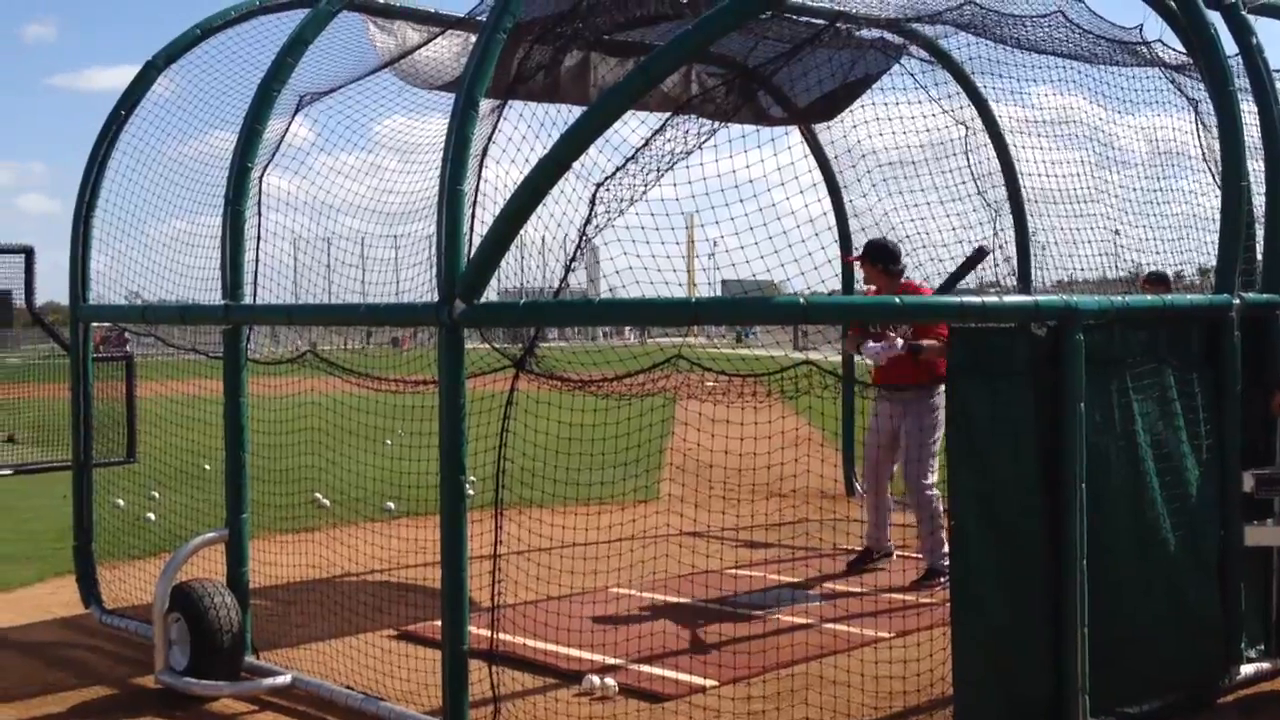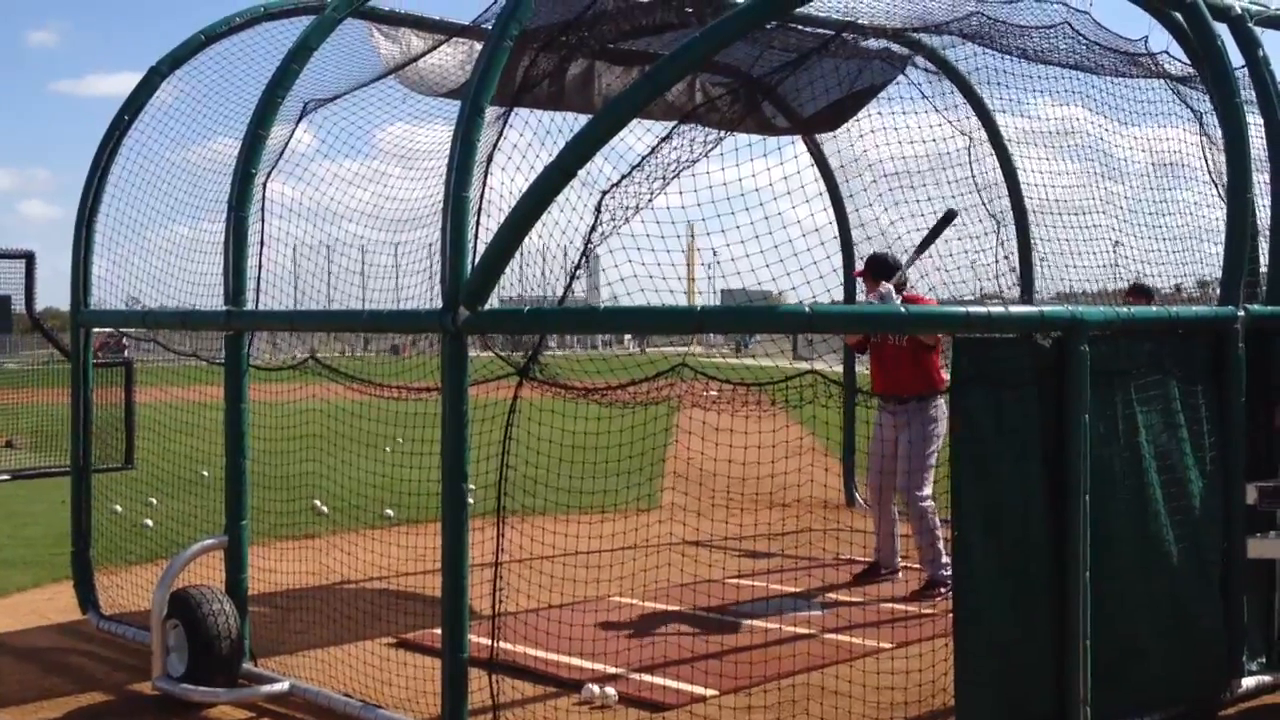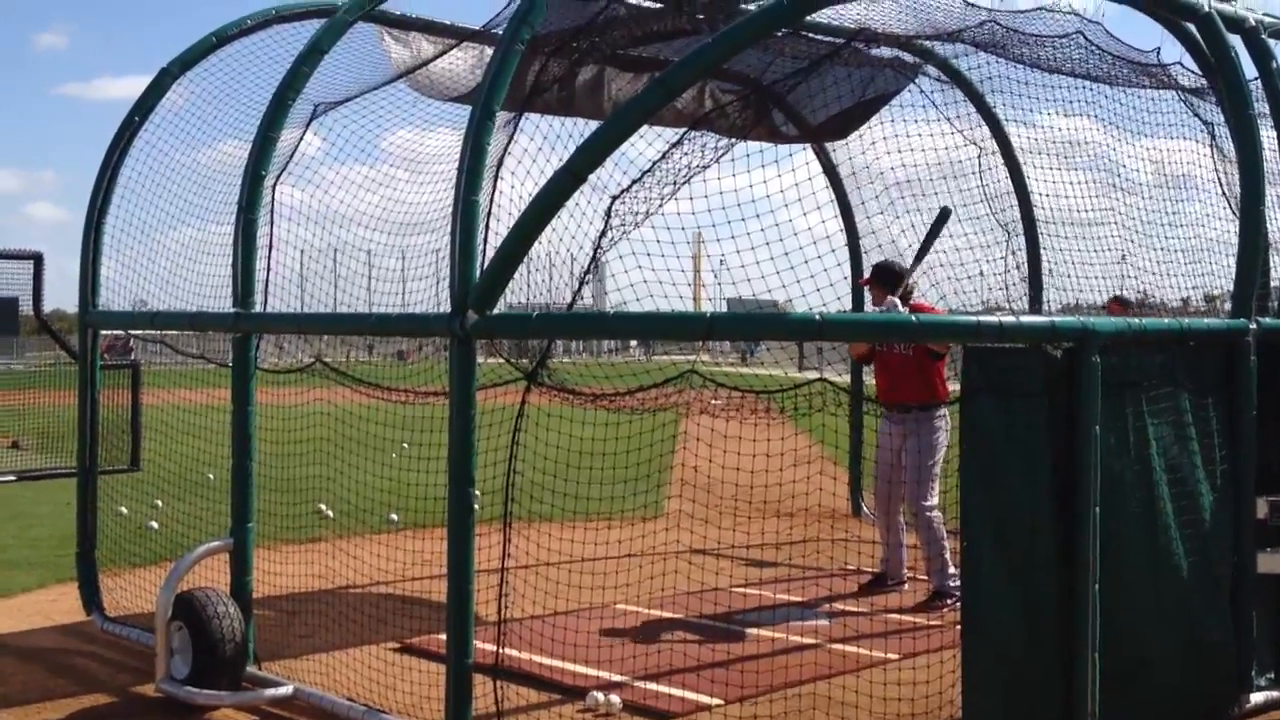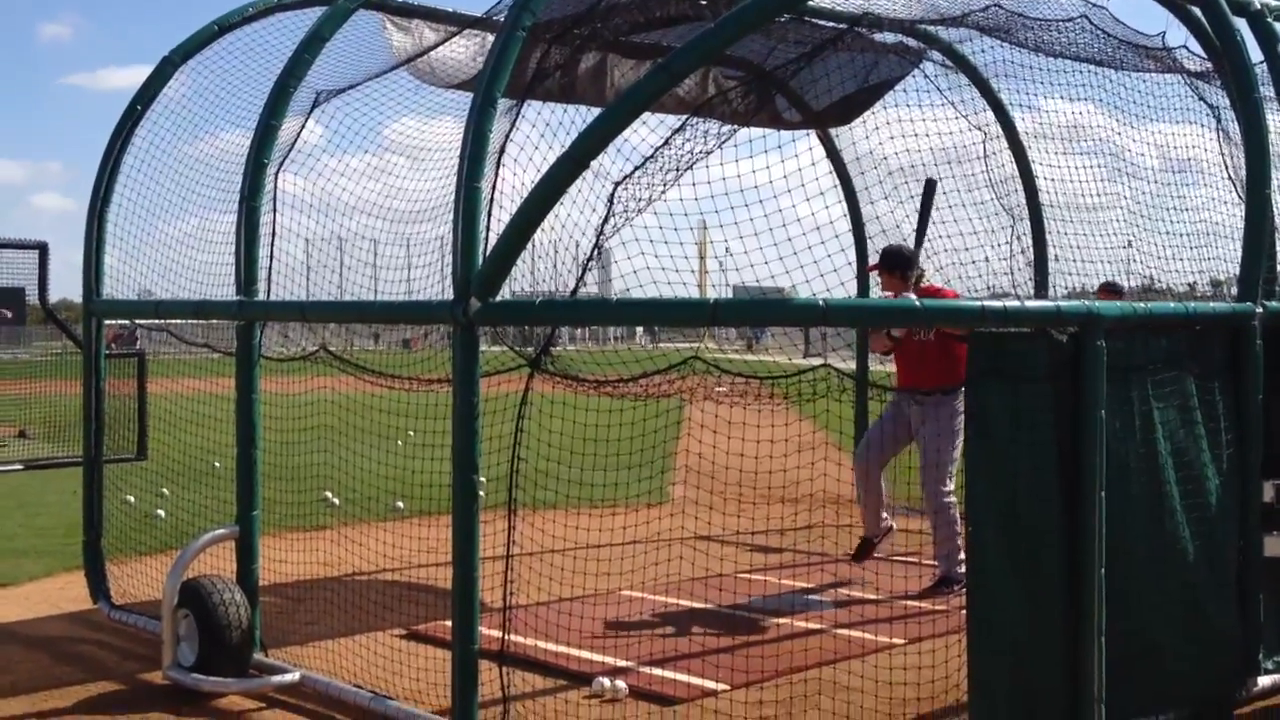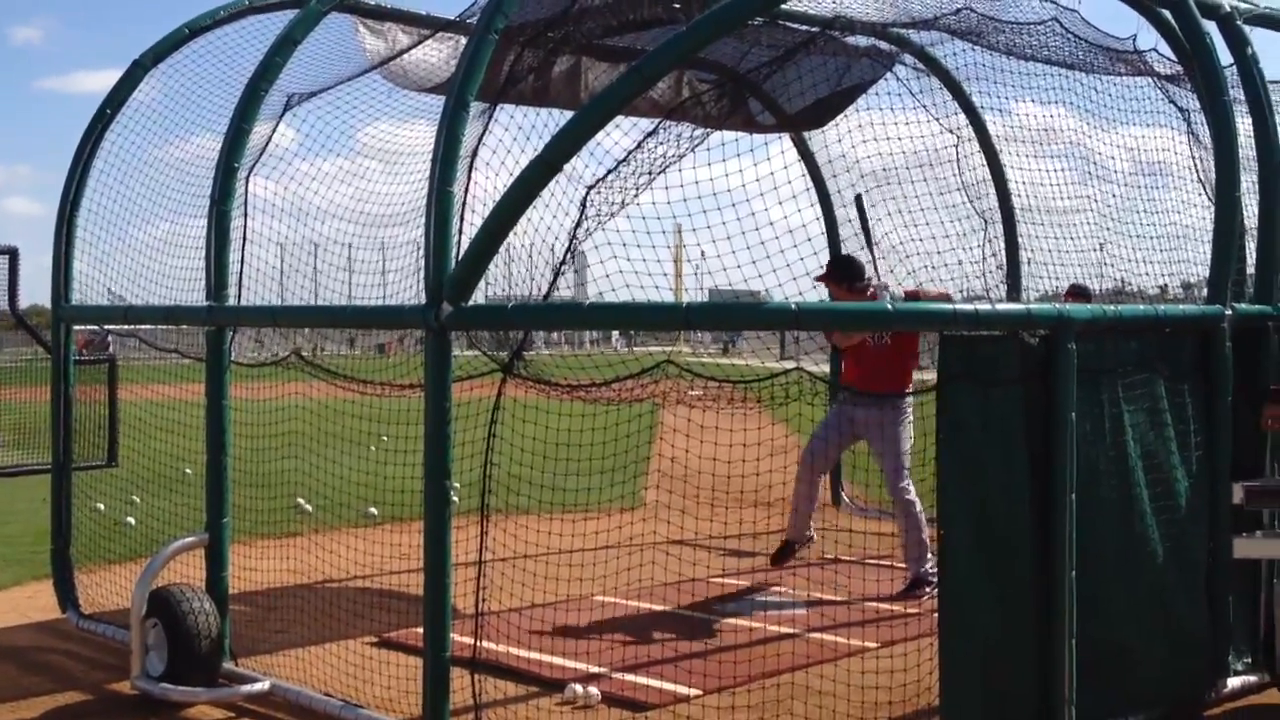
dt=0.5s
person 1, frame 1
left shoulder: (922, 298)
left elbow: (942, 347)
right elbow: (851, 340)
left wrist: (908, 346)
right wrist: (866, 346)
left hip: (923, 399)
right hip: (885, 398)
left knee: (919, 483)
right knee: (874, 476)
left ankle: (940, 564)
right ankle: (878, 546)
person 1, frame 2
left shoulder: (921, 306)
left elbow: (934, 337)
right elbow: (851, 338)
left wrist: (897, 308)
left hip: (923, 410)
right hip: (887, 409)
left knee: (914, 492)
right knee: (879, 489)
left ankle: (941, 574)
right ankle: (886, 561)
person 1, frame 3
left shoulder: (928, 316)
left elbow: (944, 344)
right elbow: (856, 350)
left hip: (927, 419)
right hip: (891, 418)
left knee: (921, 502)
right knee: (886, 500)
left ankle: (948, 585)
right ankle: (893, 572)
person 1, frame 4
left shoulder: (944, 298)
left elbow: (971, 326)
right elbow: (877, 345)
right wrist: (898, 327)
left hip: (944, 403)
right hip: (906, 400)
left knee: (936, 489)
right knee: (866, 458)
left ankle: (954, 572)
right ankle: (875, 528)
person 1, frame 5
left shoulder: (900, 304)
left elbow: (946, 300)
right elbow: (845, 338)
left wrist: (908, 299)
left hip: (892, 407)
right hip: (849, 403)
left knee: (900, 488)
right knee: (810, 462)
left ankle: (925, 574)
right ankle: (798, 534)
